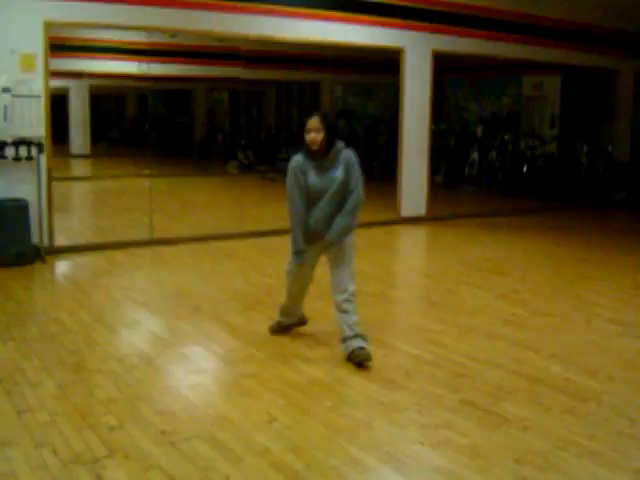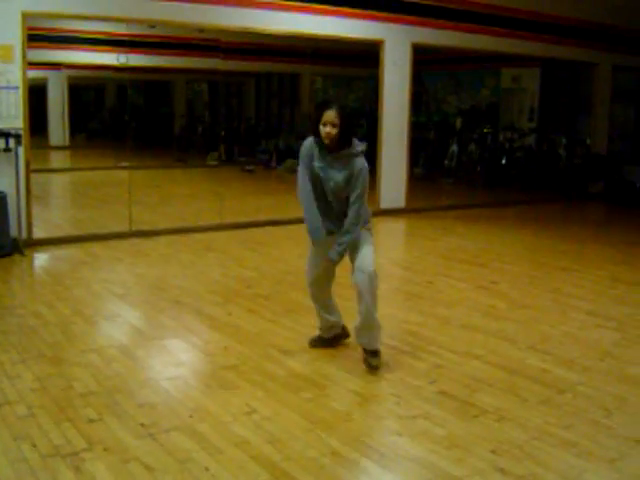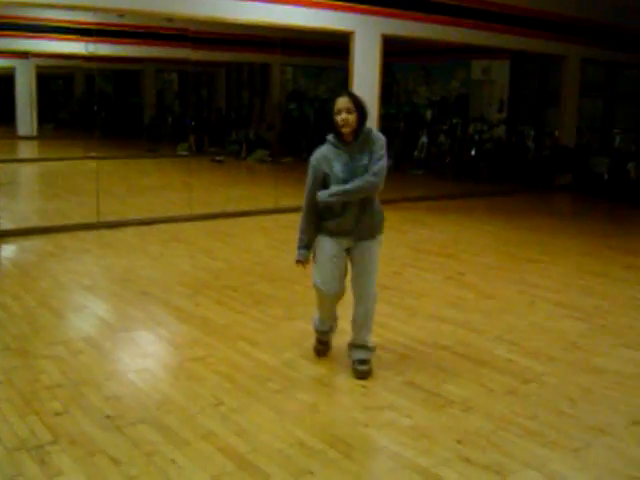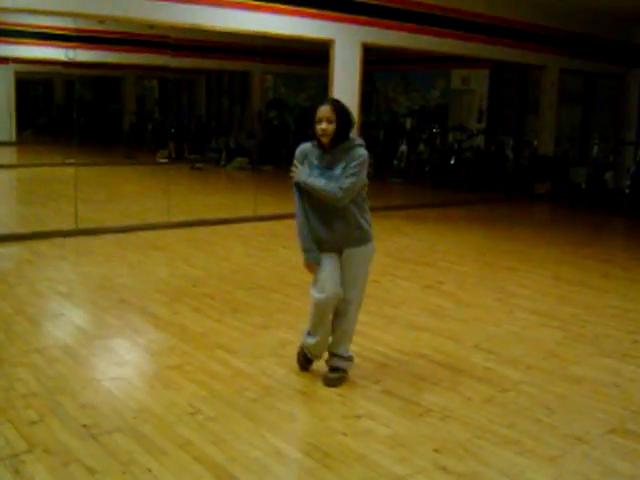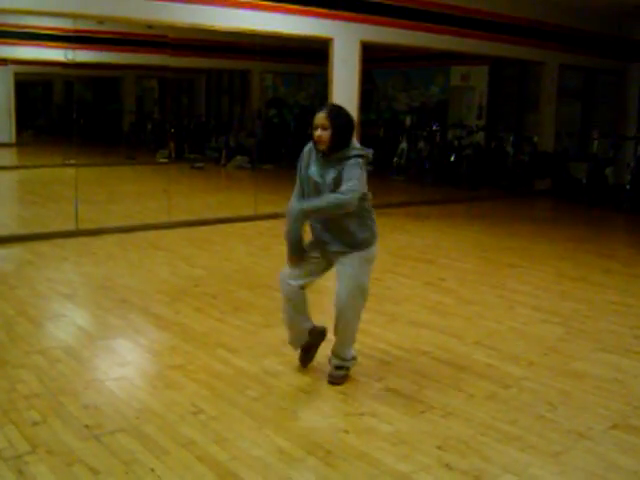
dt=0.5s
person 1, frame 1
left shoulder: (346, 158)
right shoulder: (298, 164)
left elbow: (356, 197)
right elbow: (297, 211)
left wrist: (336, 232)
right wrist: (298, 249)
left hip: (340, 234)
right hip: (309, 235)
left knee: (344, 288)
right knee: (297, 279)
left ankle: (355, 343)
right ankle: (289, 317)
person 1, frame 2
left shoulder: (357, 163)
right shoulder: (310, 147)
left elbow: (356, 208)
right elbow: (305, 190)
left wrist: (341, 248)
right wrist: (316, 231)
left hip: (357, 229)
right hip: (326, 231)
left knee: (366, 274)
right knee: (316, 282)
left ankle: (369, 342)
right ankle: (332, 329)
person 1, frame 3
left shoulder: (376, 142)
right shoulder: (322, 156)
left elbow: (374, 182)
right elbow: (310, 203)
left wrist: (330, 194)
right wrist: (303, 246)
left hip: (367, 232)
right hip: (331, 232)
left knee: (365, 292)
right knee: (327, 287)
left ankle: (361, 351)
right ankle: (324, 327)
person 1, frame 4
left shoulder: (358, 156)
right shoulder: (304, 153)
left elbow: (341, 194)
right elbow: (301, 203)
left wrist: (305, 178)
right wrist: (308, 248)
left hip: (356, 241)
right hip: (323, 241)
left knee: (349, 301)
right knee: (326, 296)
left ankle: (340, 360)
right ankle: (311, 346)
person 1, frame 5
left shoulder: (354, 165)
right shoulder: (310, 154)
left elbow: (347, 202)
right elbow: (299, 196)
left wrist: (303, 210)
right wrist: (292, 237)
left hip: (357, 244)
right hip: (324, 242)
left knee: (346, 305)
right knee: (290, 282)
left ankle: (342, 361)
right ankle: (307, 336)
